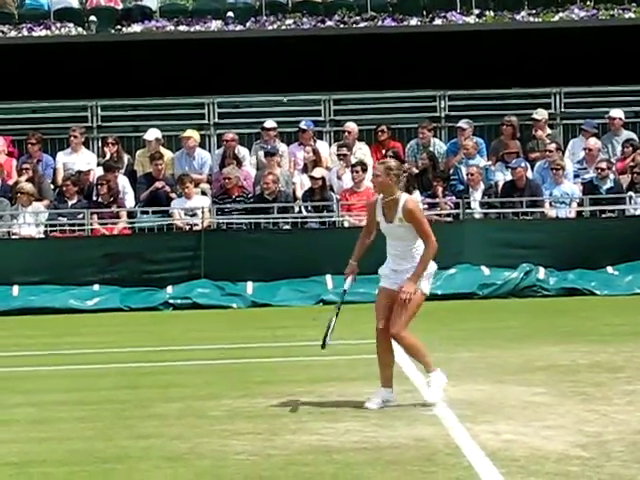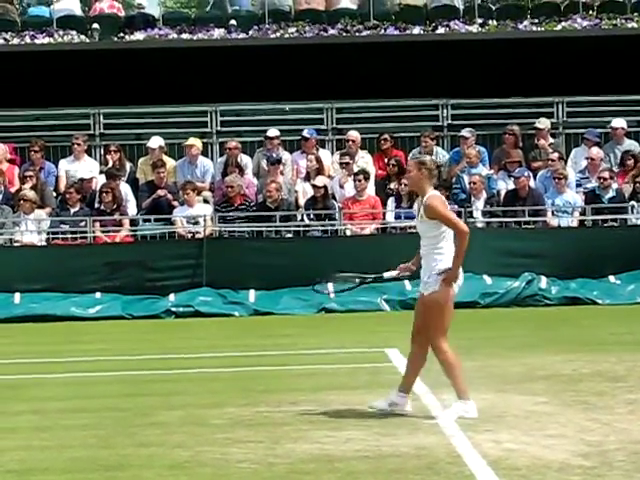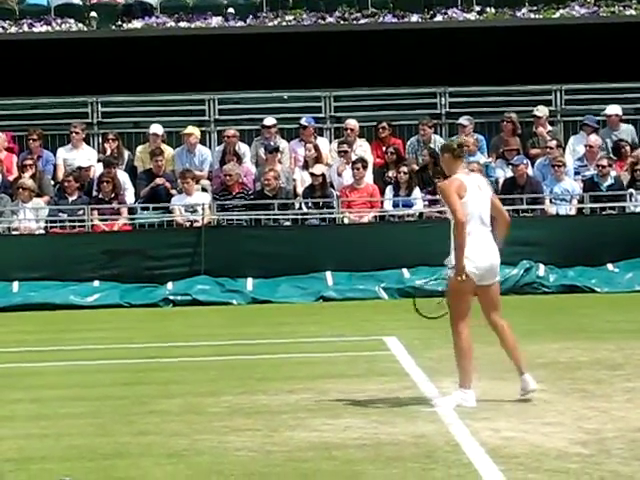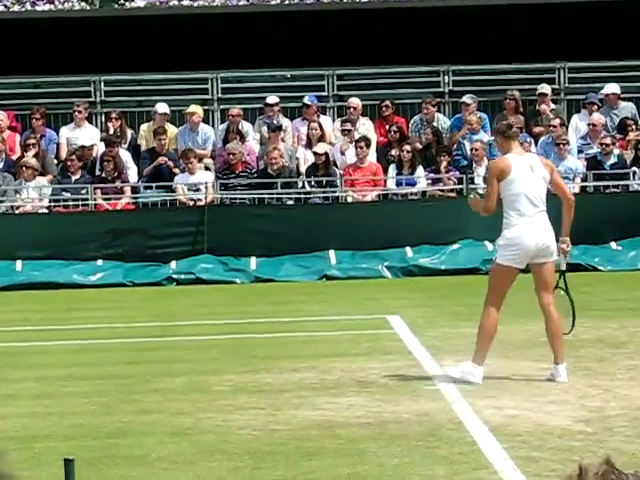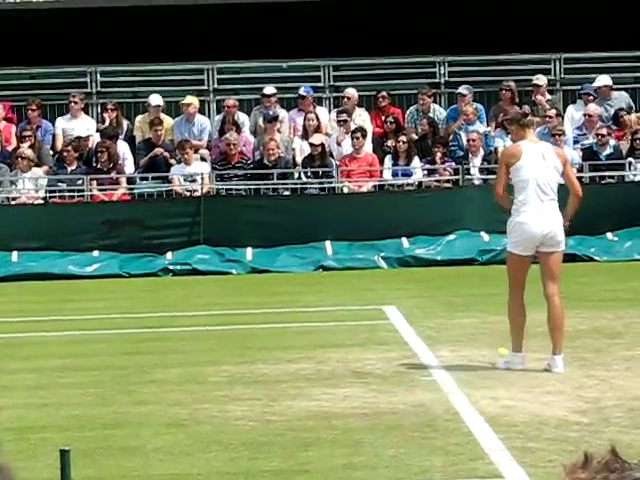
dt=0.4s
person 1, frame 1
left shoulder: (409, 205)
right shoulder: (374, 204)
left elbow: (431, 244)
right elbow: (368, 233)
left wrist: (413, 281)
right wrist: (354, 261)
left hip: (417, 271)
right hip: (392, 271)
left knee: (397, 332)
right knee: (381, 331)
left ankle: (434, 374)
right ankle: (386, 392)
person 1, frame 2
left shoulder: (432, 201)
right shoulder: (423, 200)
left elbow: (463, 231)
left wrist: (454, 269)
right wrist: (416, 262)
left hip: (441, 276)
right hip: (431, 274)
left knee: (437, 342)
right knee: (418, 338)
left ankle: (465, 402)
right ankle: (401, 397)
person 1, frame 3
left shoulder: (449, 185)
right shoulder: (481, 181)
left elbow: (460, 220)
right elbow: (504, 219)
left wrist: (458, 262)
left hip: (469, 259)
right hip: (489, 254)
left knee: (459, 325)
right knee: (496, 319)
left ankle: (465, 391)
right ankle: (525, 377)
person 1, frame 4
left shoulder: (498, 165)
right shoulder: (544, 163)
left elbow: (489, 208)
right elbow: (569, 199)
left wrist: (476, 204)
right wrist: (565, 236)
left hip: (516, 237)
right hip: (544, 235)
left knee: (493, 304)
right knee: (548, 302)
left ankle: (475, 366)
right ankle: (560, 367)
person 1, frame 5
left shoulder: (511, 152)
right shoulder: (558, 153)
left elbow: (499, 193)
right elbow: (577, 193)
right wrist: (564, 220)
left hip: (524, 223)
right hip: (552, 223)
left knee: (516, 293)
right knee: (552, 292)
left ankle: (517, 355)
right ankle: (557, 357)
